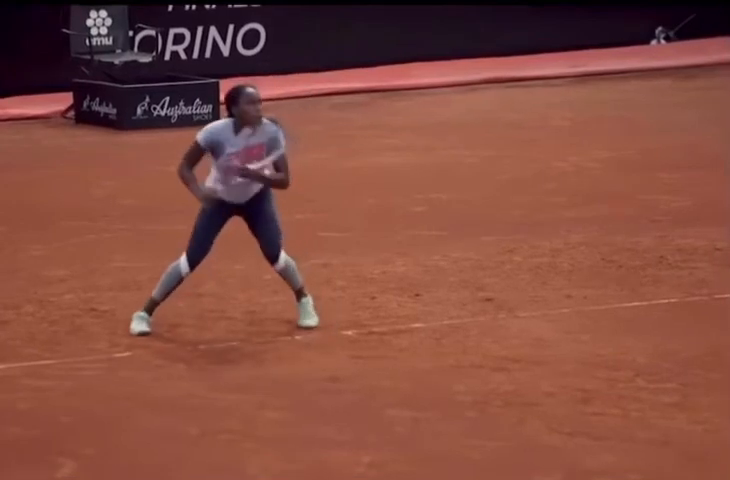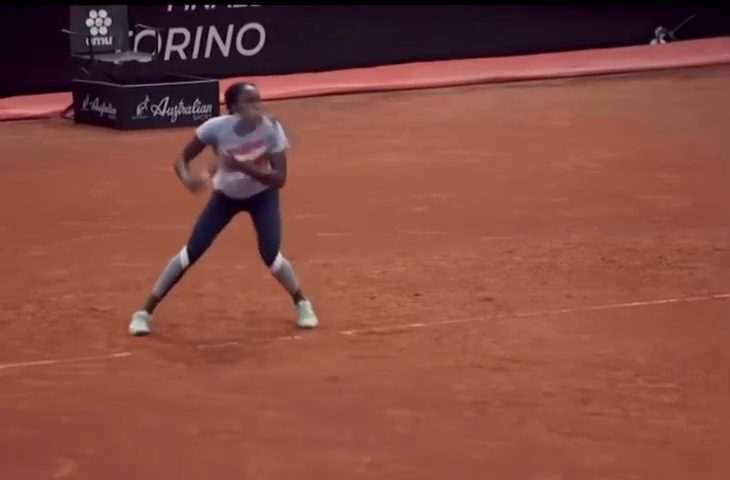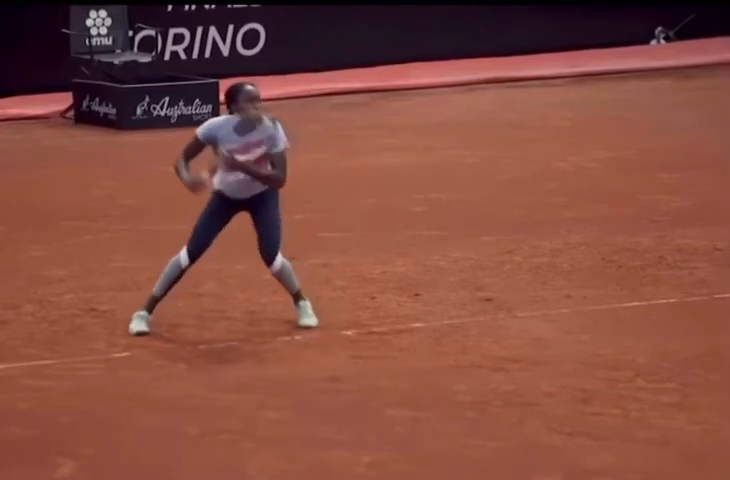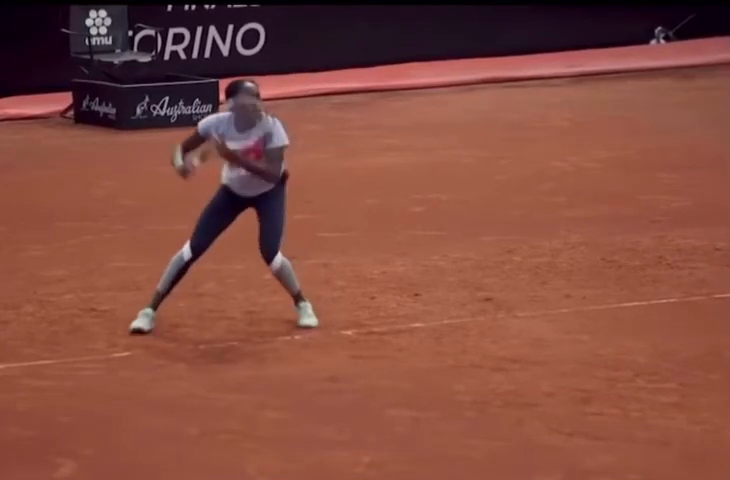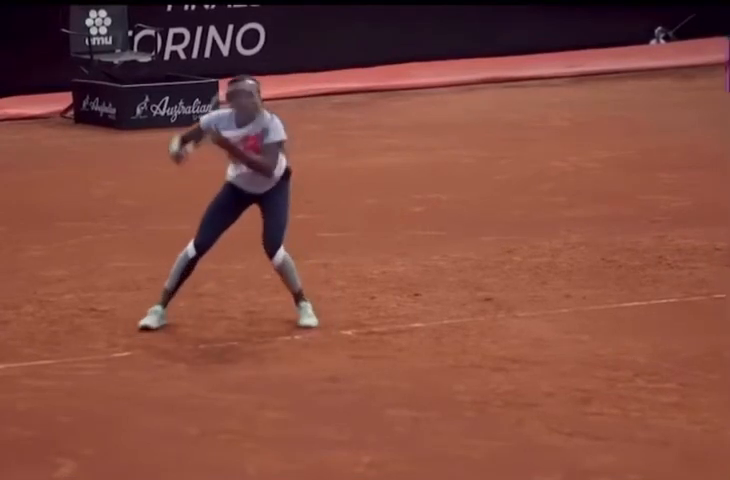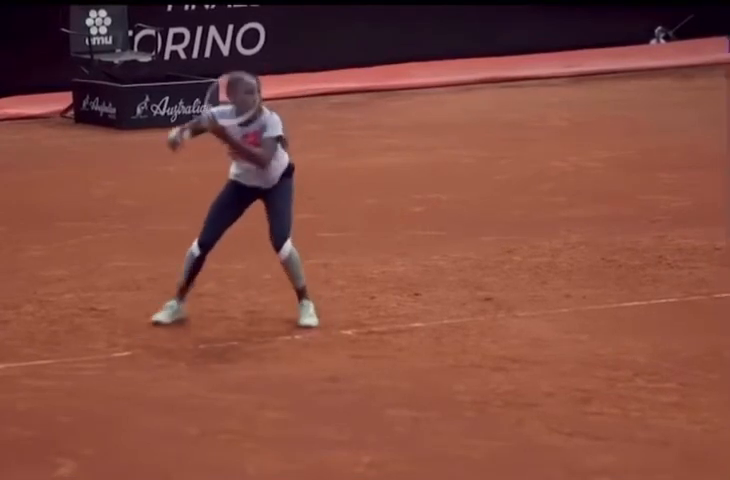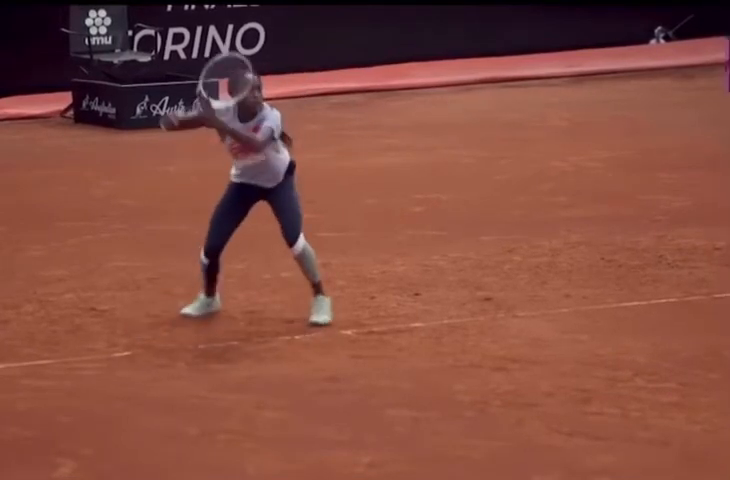
dt=0.4s
person 1, frame 1
left shoulder: (271, 132)
right shoulder: (215, 132)
left elbow: (284, 180)
right elbow: (184, 167)
left wrist: (255, 174)
right wrist: (197, 190)
left hip: (256, 197)
right hip: (219, 198)
left knee: (274, 253)
right knee: (191, 258)
left ankle: (303, 301)
right ankle: (145, 313)
person 1, frame 2
left shoulder: (271, 129)
right shoulder: (216, 127)
left elbow: (280, 179)
right elbow: (182, 159)
left wrist: (242, 166)
right wrist: (187, 178)
left hip: (262, 195)
right hip: (225, 195)
left knee: (270, 255)
right knee: (191, 252)
left ankle: (302, 304)
right ankle: (145, 312)
person 1, frame 3
left shoulder: (271, 129)
right shoulder: (216, 128)
left elbow: (280, 179)
right elbow: (182, 159)
left wrist: (242, 166)
right wrist: (187, 178)
left hip: (262, 194)
right hip: (225, 195)
left knee: (270, 255)
right knee: (191, 252)
left ankle: (302, 304)
right ankle: (145, 312)
person 1, frame 4
left shoulder: (271, 127)
right shoulder: (217, 123)
left elbow: (274, 174)
right elbow: (181, 148)
left wrist: (234, 156)
right wrist: (182, 163)
left hip: (269, 191)
right hip: (233, 190)
left knee: (270, 253)
right knee: (193, 248)
left ankle: (302, 305)
right ankle: (151, 310)
person 1, frame 5
left shoulder: (270, 123)
right shoulder: (219, 119)
left elbow: (268, 168)
right elbow: (181, 139)
left wrist: (230, 148)
right wrist: (177, 149)
left hip: (273, 187)
right hip: (238, 186)
left knee: (273, 248)
right knee: (198, 245)
left ankle: (303, 304)
right ankle: (160, 308)
person 1, frame 6
left shoulder: (270, 120)
right shoulder: (221, 115)
left elbow: (263, 160)
right elbow: (182, 131)
left wrist: (226, 136)
right wrist: (177, 136)
left hip: (276, 182)
right hip: (241, 182)
left knee: (280, 242)
right knee: (203, 242)
left ankle: (305, 303)
right ankle: (177, 302)
person 1, frame 7
left shoulder: (270, 115)
right shoulder: (222, 112)
left elbow: (257, 144)
right elbow: (173, 122)
left wrist: (219, 124)
right wrist: (171, 120)
left hip: (279, 180)
right hip: (243, 182)
left knee: (294, 239)
right knee: (211, 246)
left ankle: (320, 298)
right ankle: (209, 298)
